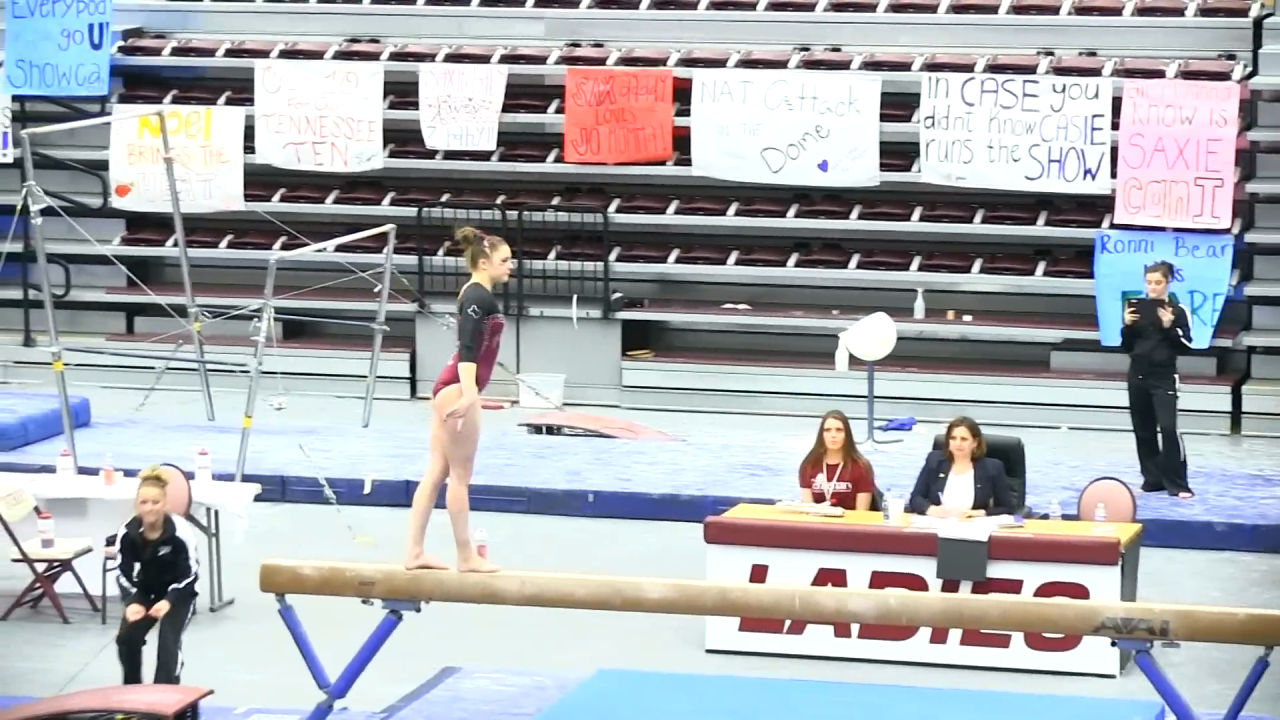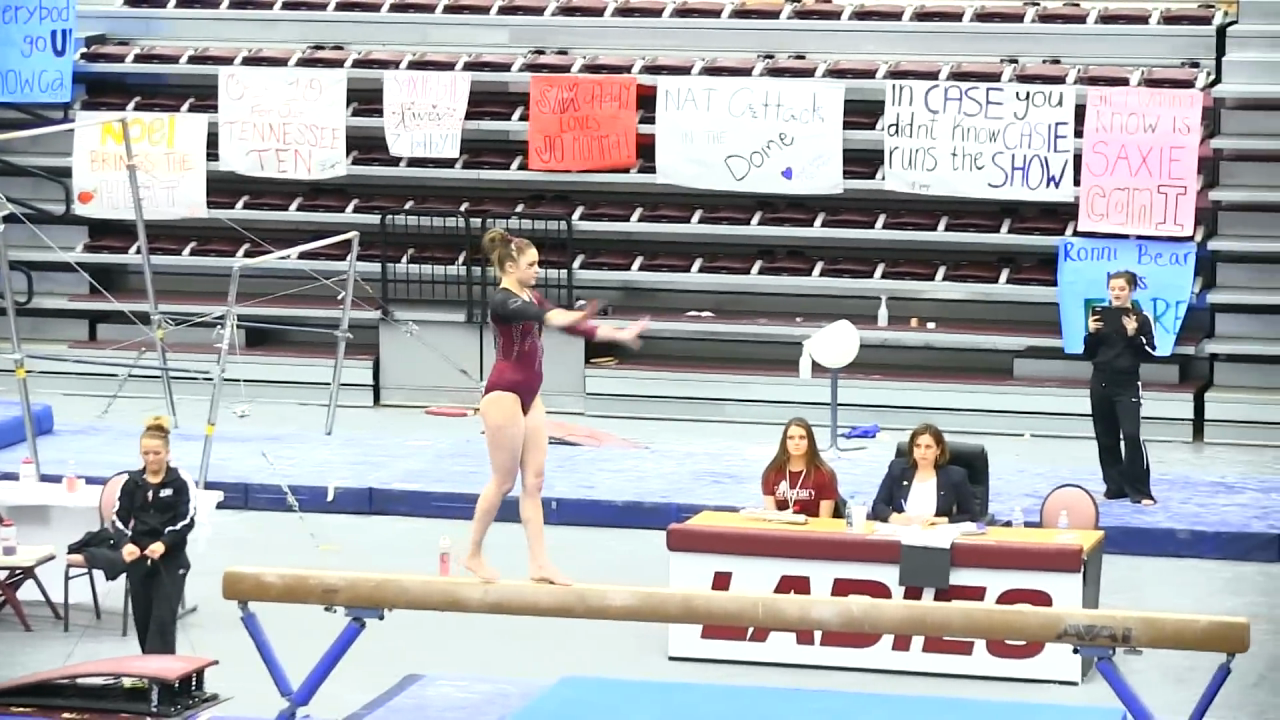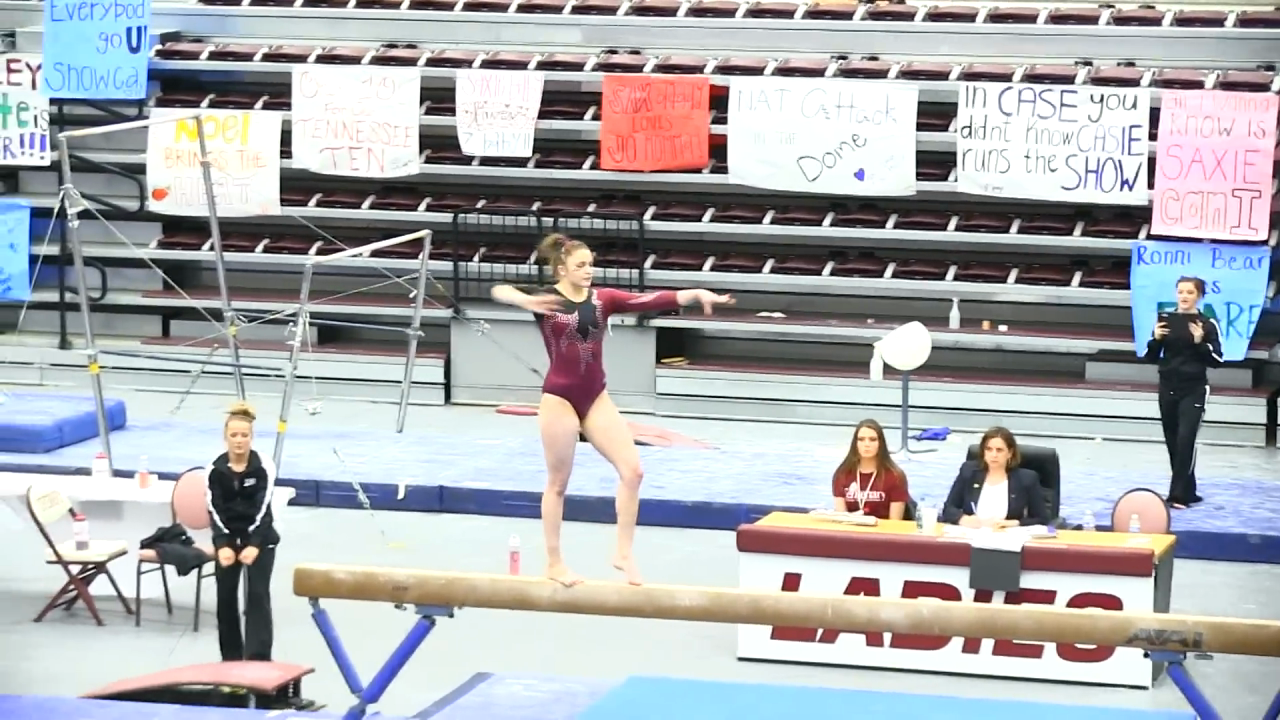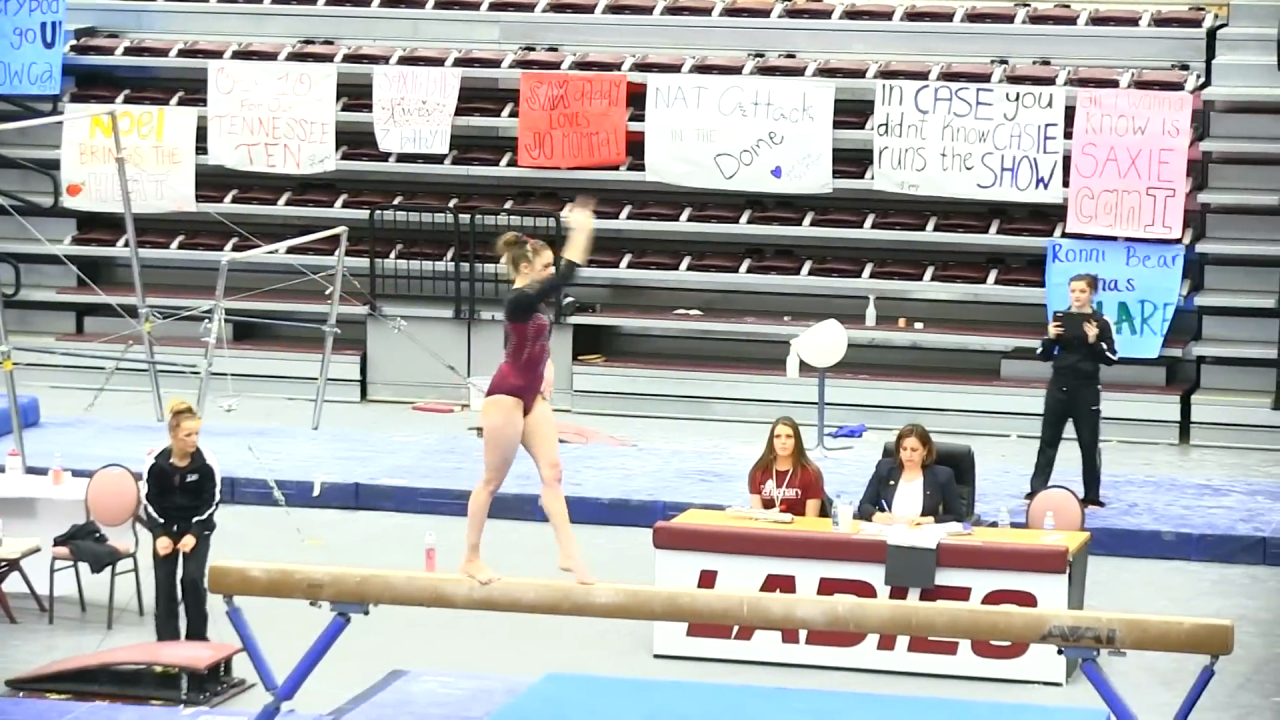
dt=1s
person 1, frame 1
left shoulder: (474, 293)
right shoulder: (479, 297)
right elbow: (468, 349)
right wrist: (468, 395)
left hip: (451, 387)
right hip: (458, 388)
left knee: (436, 472)
right knee: (460, 475)
left ankle: (415, 551)
right ankle: (466, 556)
person 1, frame 2
left shoulder: (532, 297)
right shoulder: (502, 301)
left elbow: (570, 324)
right elbow: (539, 317)
left wrist: (617, 334)
right wrist: (571, 317)
left hip: (528, 396)
right hip: (502, 396)
left knee: (534, 481)
right knee: (502, 482)
left ankle: (539, 563)
right ankle: (474, 554)
person 1, frame 3
left shoulder: (601, 298)
right shoulder: (546, 298)
left elbow: (649, 302)
right elbow: (502, 291)
left wrist: (696, 294)
right wrist: (524, 300)
left hip: (596, 397)
right hip: (560, 398)
left knee: (632, 471)
right knee: (558, 483)
left ankle: (623, 554)
right ankle: (554, 562)
person 1, frame 4
left shoulder: (534, 299)
right shoulder: (519, 300)
right elbow: (564, 277)
left wrist: (546, 369)
right wrist: (581, 230)
left hip: (532, 397)
right hip: (506, 397)
left knee: (552, 473)
right knee: (492, 481)
left ankle: (569, 555)
right ankle: (471, 559)
person 2, frame 1
left shoulder: (180, 531)
right shoulder: (128, 532)
left elbow: (189, 574)
right elbow: (123, 573)
left wrist: (168, 601)
right wrist: (130, 602)
left hip: (179, 591)
right hip: (144, 589)
left knee: (169, 644)
right knee: (127, 638)
person 2, frame 2
left shoulder: (181, 481)
right shoulder: (131, 482)
left elbow: (186, 520)
right elbow: (119, 519)
left wrist: (164, 543)
right wrist: (125, 543)
left hip: (171, 559)
right hip: (139, 559)
left knee: (163, 619)
right knee: (142, 619)
person 2, frame 3
left shoulder: (264, 466)
right shoulder: (216, 469)
left elbow: (263, 509)
right elbow: (215, 510)
left wrist: (254, 544)
right wrist: (222, 545)
left hip: (260, 539)
right hip: (228, 538)
left knee: (258, 595)
right knee: (226, 596)
left ankle: (258, 657)
right ankle: (231, 656)
person 2, frame 4
left shoulder: (206, 462)
right shoulder: (156, 464)
left elbow: (211, 502)
right elbow: (150, 502)
left wrist: (194, 534)
right wrist: (160, 534)
left hip: (197, 526)
right hip: (165, 526)
left knee: (193, 579)
right knee: (164, 582)
left ankle: (197, 635)
right ankle: (167, 640)
person 3, frame 1
left shoulder: (1177, 311)
right shoulder: (1137, 308)
left elbow: (1185, 346)
right elbow: (1127, 347)
left wrist: (1169, 327)
right wrist: (1127, 326)
left hip: (1164, 377)
right hip: (1137, 376)
left knee: (1168, 428)
right knee: (1143, 430)
left ankle: (1177, 483)
right ankle: (1153, 478)
person 3, frame 2
left shoulder: (1140, 319)
right shoulder: (1101, 316)
left elbow: (1149, 354)
right elbow: (1089, 354)
left wrist: (1133, 335)
right wrist: (1091, 333)
left hip: (1127, 385)
right hip: (1100, 384)
left knee: (1132, 435)
right knee: (1106, 437)
left ankle: (1139, 490)
right ankle: (1115, 485)
person 3, frame 3
left shoulder: (1207, 324)
right shoulder: (1166, 320)
left elbow: (1217, 360)
right elbow: (1151, 358)
left wrist: (1199, 343)
right wrist: (1156, 339)
left hip: (1193, 390)
right hip: (1167, 388)
left knee: (1185, 440)
right knee: (1173, 442)
left ankle: (1179, 494)
right ankle: (1187, 491)
person 3, frame 4
left shoulder: (1101, 322)
right shoulder: (1060, 318)
left elbow: (1111, 358)
right elbow: (1044, 355)
left wrist: (1094, 341)
right wrist: (1050, 338)
left hip: (1086, 389)
right hip: (1058, 387)
left knee: (1089, 443)
right knee: (1048, 439)
left ankle: (1092, 496)
right ankle: (1037, 489)
